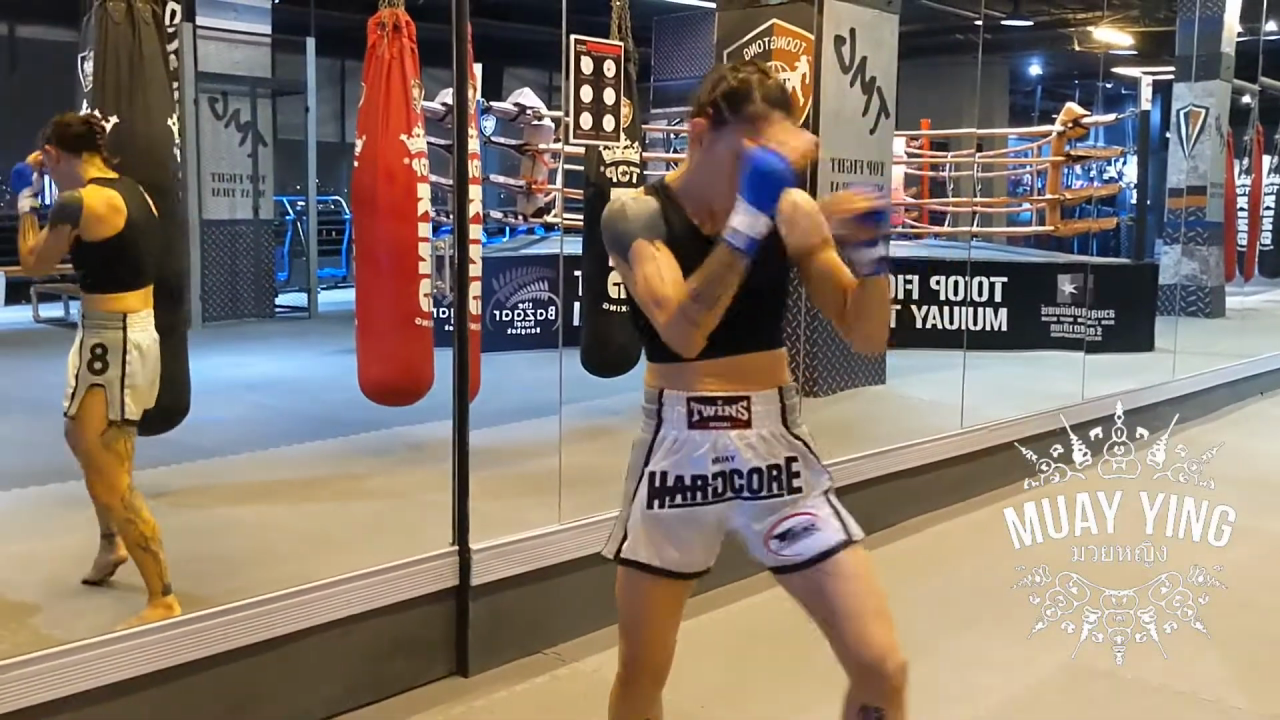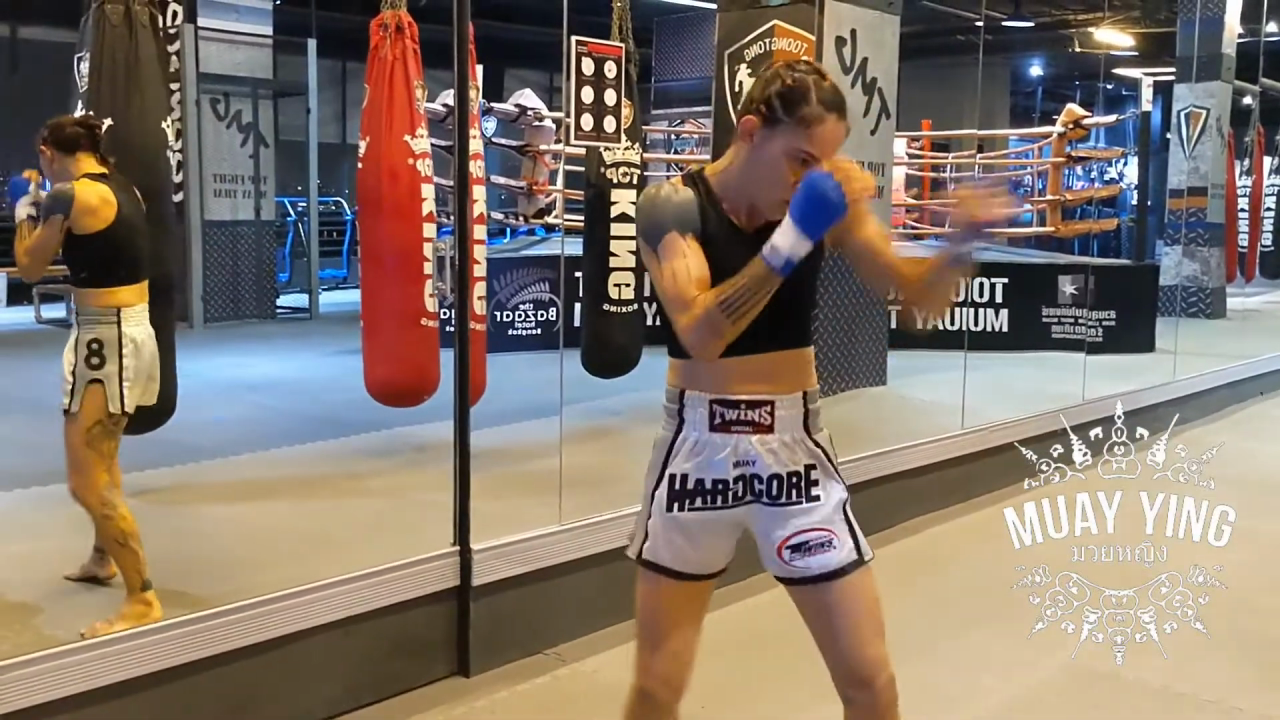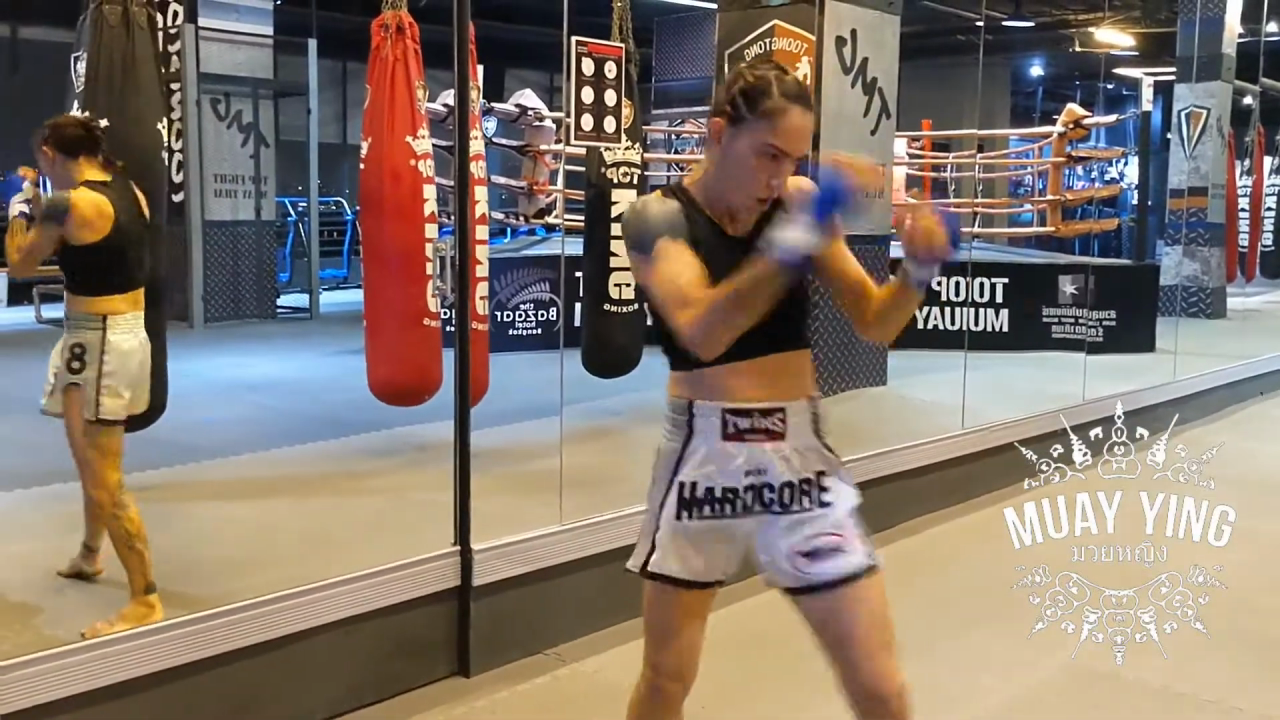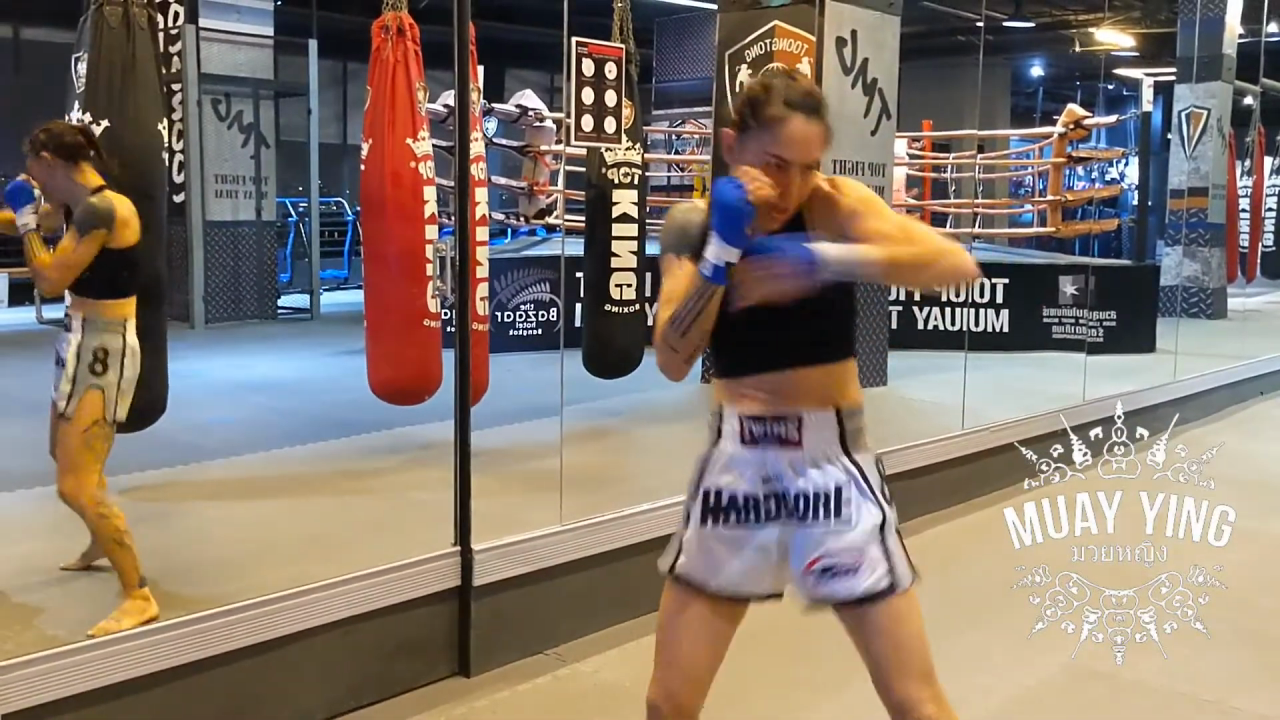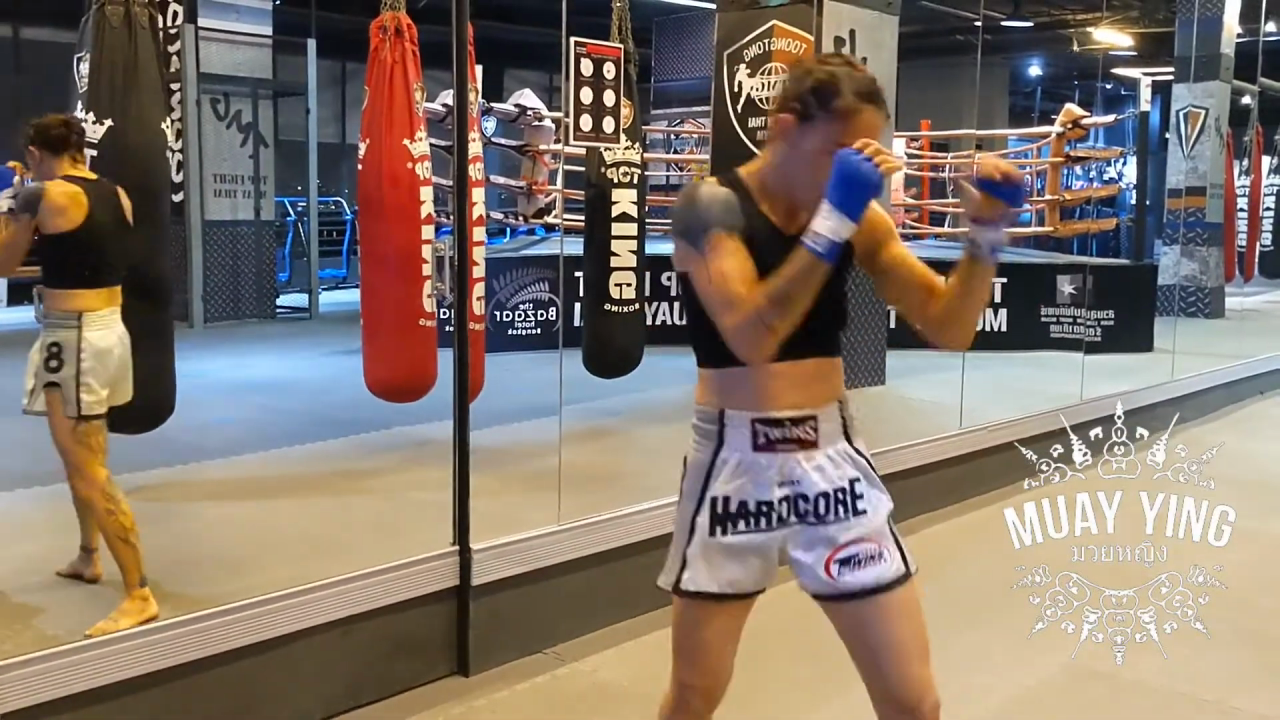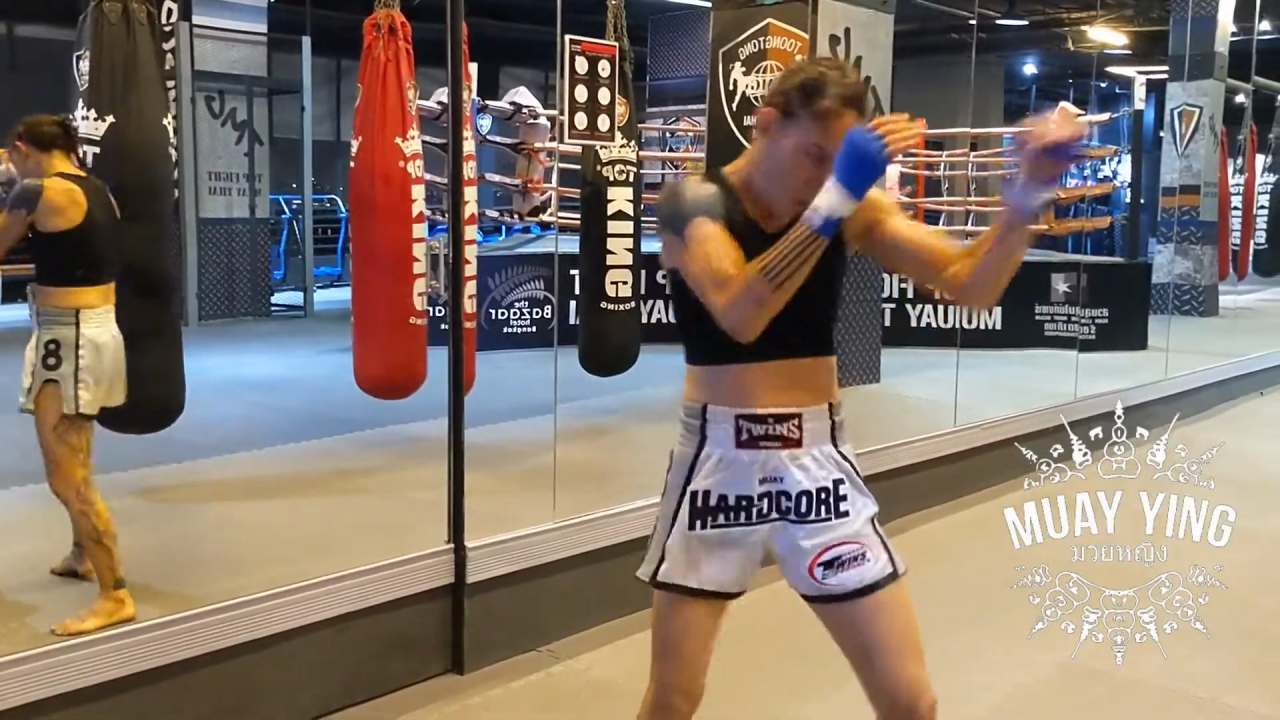
dt=0.3s
person 1, frame 1
left shoulder: (794, 213)
right shoulder: (637, 214)
left elbow: (869, 336)
right elbow: (684, 333)
left wrist: (872, 253)
right wrist: (751, 218)
left hip: (774, 447)
right hip: (679, 445)
left knee: (880, 665)
person 1, frame 2
left shoulder: (824, 198)
right shoulder: (675, 205)
left elbow: (922, 301)
right elbow: (700, 334)
left wrist: (960, 247)
right wrist: (794, 237)
left hip: (796, 451)
right hip: (703, 453)
person 1, frame 3
left shoulder: (799, 202)
right shoulder: (661, 216)
left elbow: (878, 325)
right elbow: (704, 334)
left wrist: (920, 270)
right wrist: (800, 232)
left hip: (798, 457)
right hip: (702, 460)
person 1, frame 4
left shoulder: (837, 205)
right shoulder: (692, 225)
left elbow: (956, 267)
right elbow: (673, 361)
left wrist: (830, 261)
right wrist: (721, 249)
left hip: (832, 468)
right hip: (740, 469)
person 1, frame 5
left shoulder: (858, 207)
right shoulder: (708, 206)
left elbow: (950, 327)
right elbow: (751, 338)
left wrist: (986, 230)
right wrist: (834, 218)
left hip: (832, 464)
right hip: (733, 467)
person 1, frame 6
left shoulder: (854, 207)
right shoulder: (694, 202)
left elbow: (970, 285)
right elbow: (740, 315)
left wrist: (1030, 190)
right wrist: (832, 198)
left hip: (816, 463)
right hip: (720, 462)
person 2, frame 1
left shoulder: (79, 203)
right shoulder: (130, 191)
left elbow: (33, 262)
left wrist: (26, 196)
left hip: (110, 344)
right hip: (132, 335)
left knee: (112, 486)
right knee: (80, 436)
left ankle: (162, 602)
right ankle: (110, 546)
person 2, frame 2
left shoulder: (69, 195)
right shoulder: (122, 188)
left elbow: (30, 267)
left wrist: (25, 209)
left hip: (105, 339)
right hip: (129, 332)
left knee: (89, 482)
right knee: (99, 455)
left ankle: (142, 599)
right ankle: (102, 558)
person 2, frame 3
left shoulder: (69, 205)
right shoulder: (128, 192)
left hip: (95, 348)
right hip: (121, 337)
left knee: (103, 482)
right knee: (89, 454)
left ankle: (145, 601)
right ankle: (89, 553)
person 2, frame 4
left shoulder: (103, 209)
right shoulder: (81, 205)
left elbow: (50, 281)
left hip: (101, 352)
right hip: (82, 342)
left knee: (76, 486)
right knee: (66, 454)
left ankle: (139, 597)
right ankle: (102, 543)
person 2, frame 5
left shoulder: (43, 194)
right shoulder: (116, 194)
left hip: (71, 342)
right hip: (108, 333)
left knee: (91, 477)
right knee: (76, 455)
left ankle: (140, 597)
right ankle: (88, 557)
person 2, frame 6
right shoulder: (99, 191)
left hip: (66, 340)
right hip: (100, 330)
left knee: (69, 479)
right knee: (73, 456)
left ankle: (115, 596)
right ankle: (82, 555)
